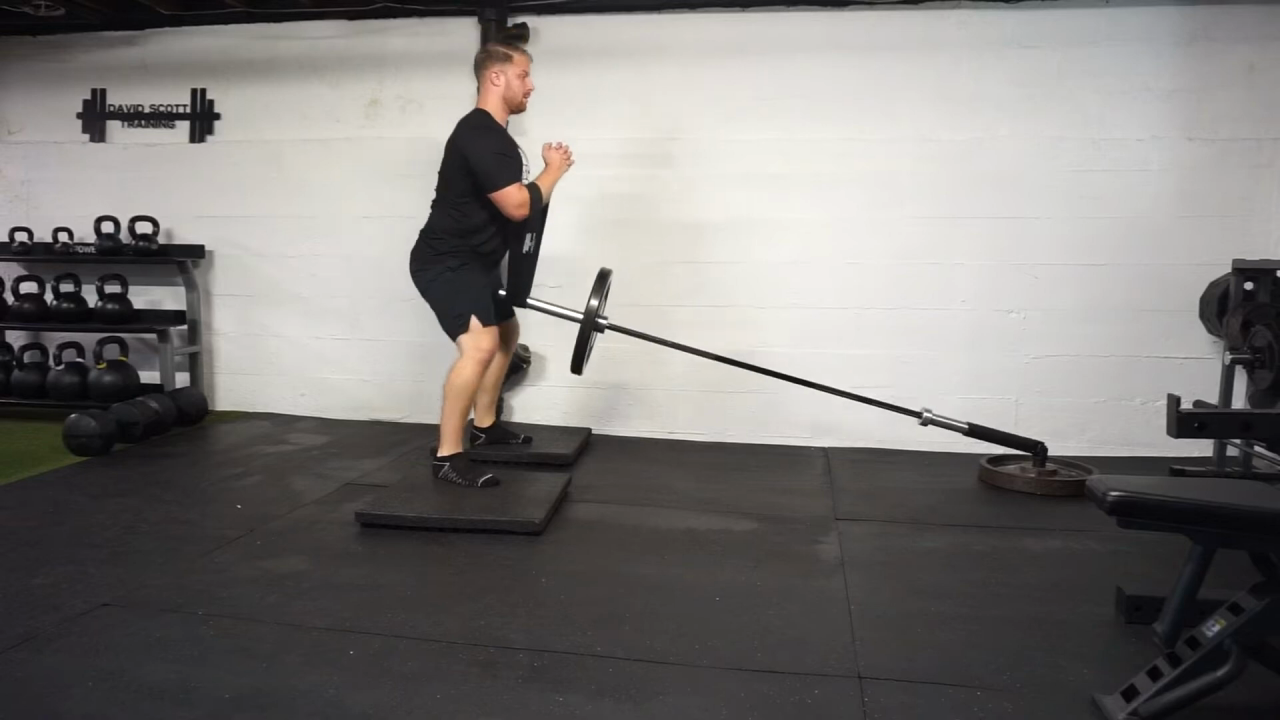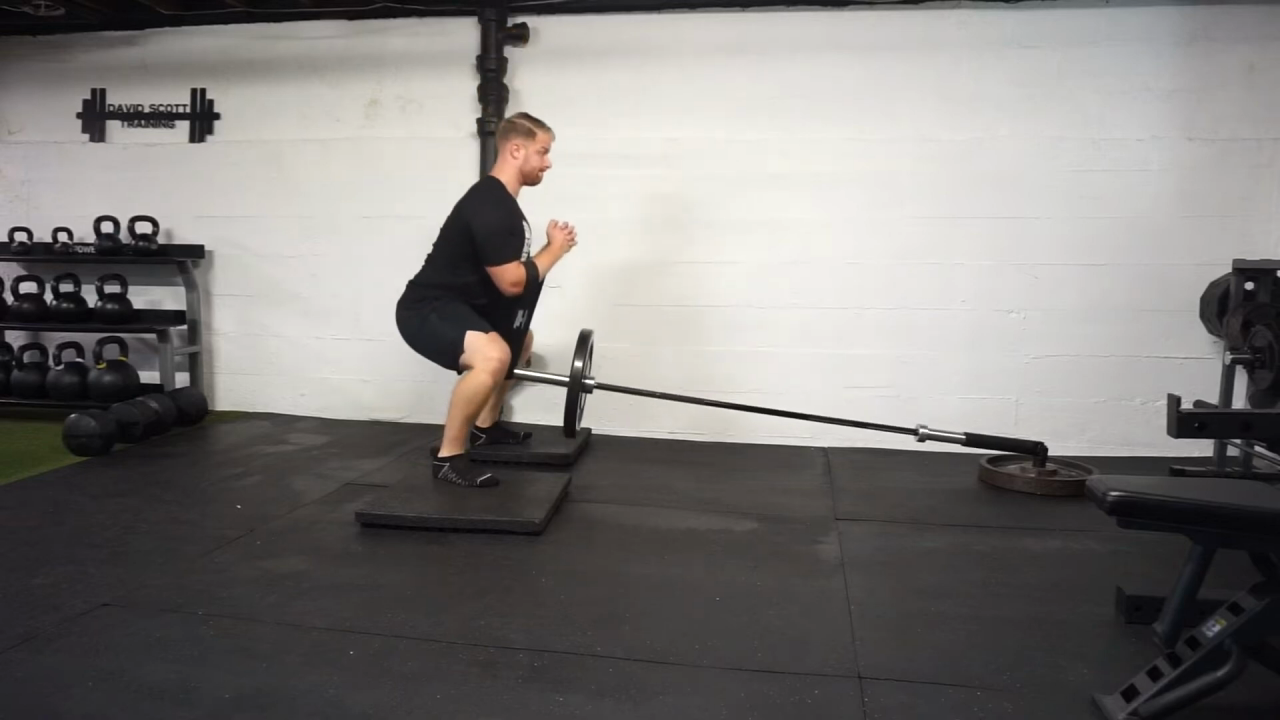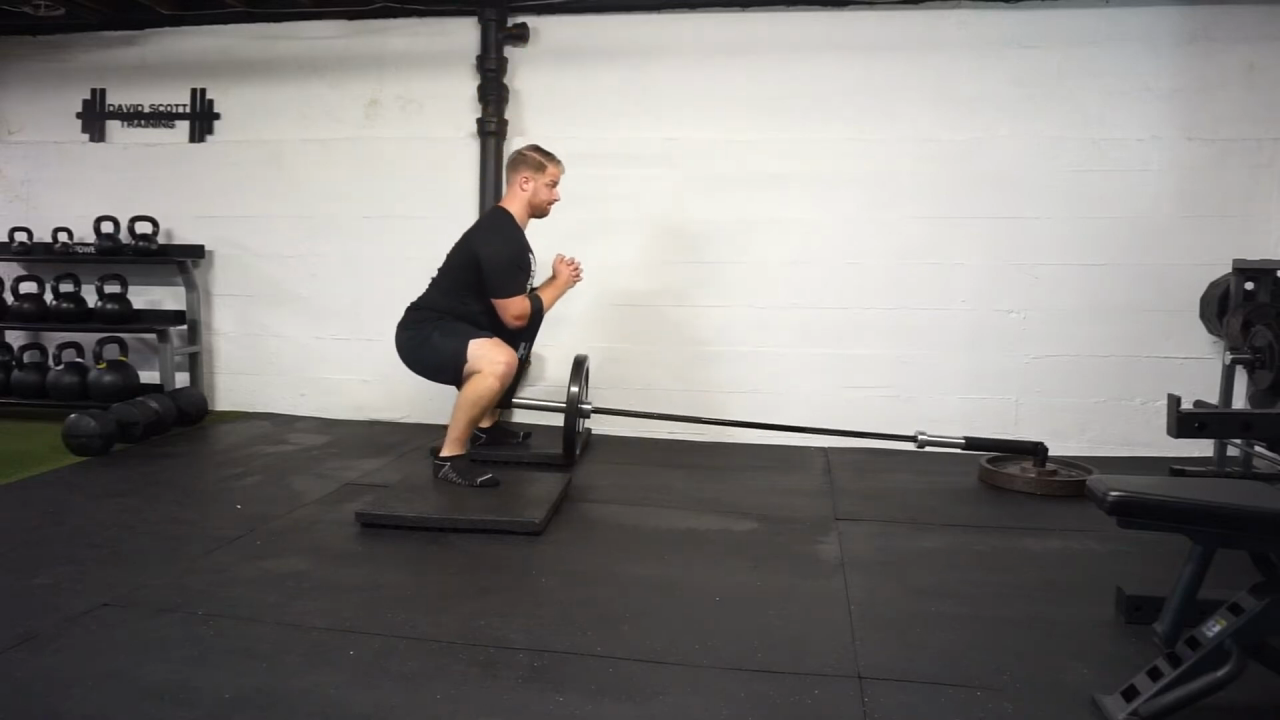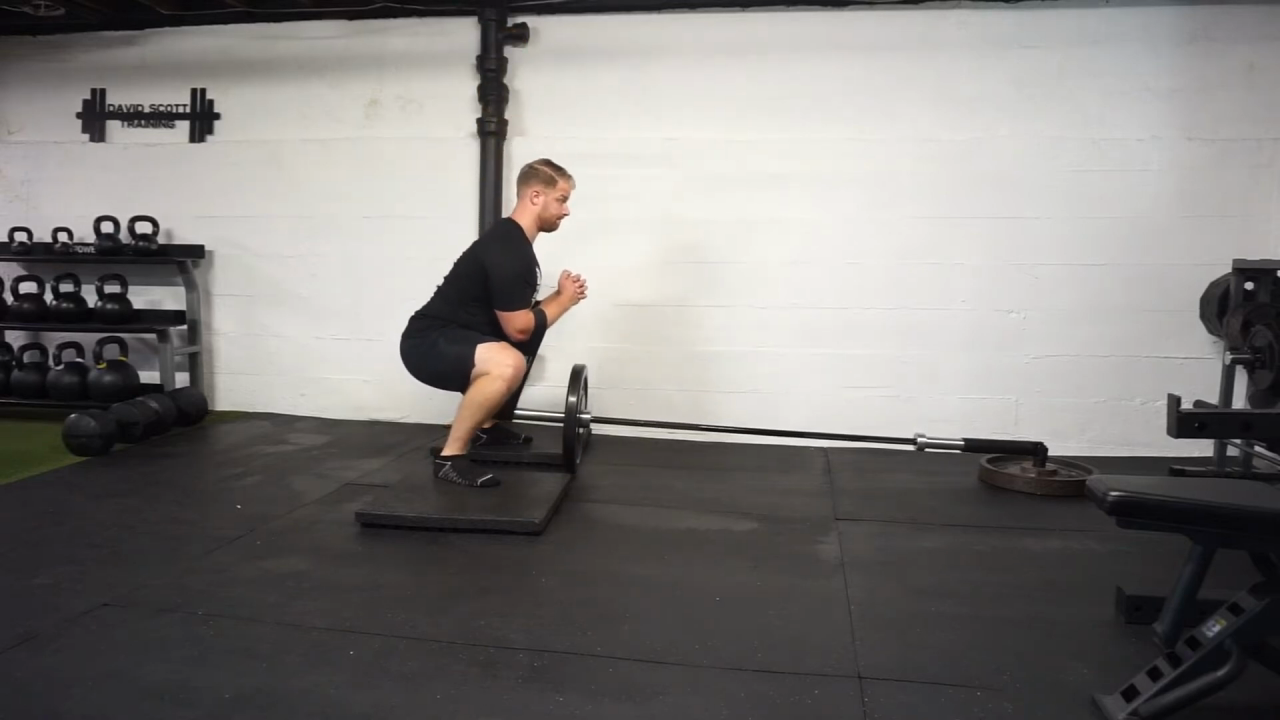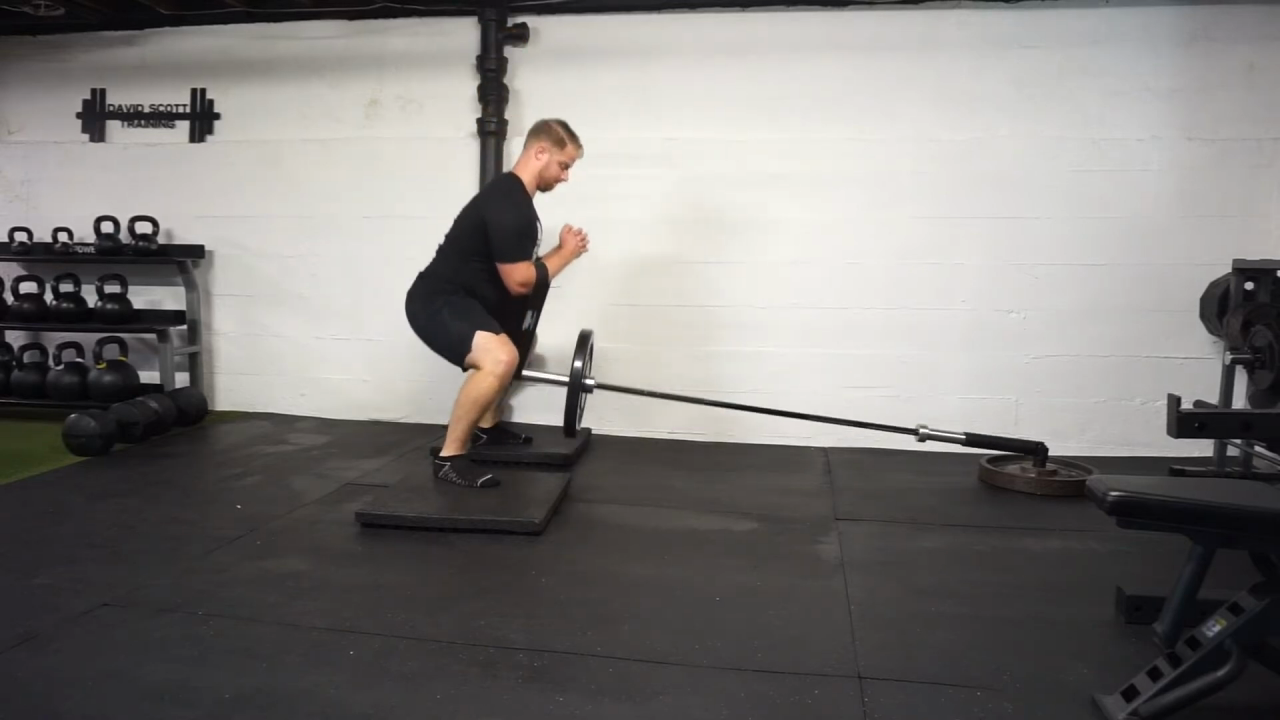
dt=0.7s
person 1, frame 1
left shoulder: (492, 132)
right shoulder: (479, 134)
left elbow: (512, 204)
right elbow: (518, 206)
right wrist: (554, 168)
left hip: (473, 259)
right hip: (445, 261)
left knee: (505, 333)
right knee: (480, 345)
left ankle: (485, 425)
right ankle: (449, 456)
person 1, frame 2
left shoulder: (501, 201)
right shoulder: (490, 207)
left elbow: (510, 276)
right elbow: (512, 283)
right wrist: (556, 248)
left hip: (462, 303)
right hip: (427, 310)
left knee: (520, 340)
right knee: (493, 356)
left ankle: (485, 426)
right ankle: (449, 457)
person 1, frame 3
left shoulder: (507, 230)
right shoulder: (499, 239)
left elbow: (513, 305)
right elbow: (516, 315)
left wrist: (557, 280)
right wrist: (561, 282)
left hip: (452, 328)
right hip: (424, 334)
left knee: (518, 350)
right knee: (500, 362)
left ankle: (485, 427)
right ankle: (450, 458)
person 1, frame 4
left shoulder: (514, 241)
right shoulder: (508, 252)
left elbow: (517, 319)
right elbow: (518, 328)
left wrist: (561, 296)
right wrist: (566, 299)
left hip: (451, 335)
right hip: (428, 343)
left knee: (525, 351)
right knee: (509, 364)
left ankle: (485, 426)
right ankle: (451, 457)
person 1, frame 5
left shoulder: (513, 196)
right shoulder: (508, 205)
left elbow: (516, 275)
right elbow: (518, 282)
left wrist: (561, 252)
right wrist: (566, 253)
left hip: (465, 295)
right hip: (437, 301)
left knee: (511, 347)
right knee: (500, 358)
left ankle: (486, 426)
right ankle: (450, 456)
